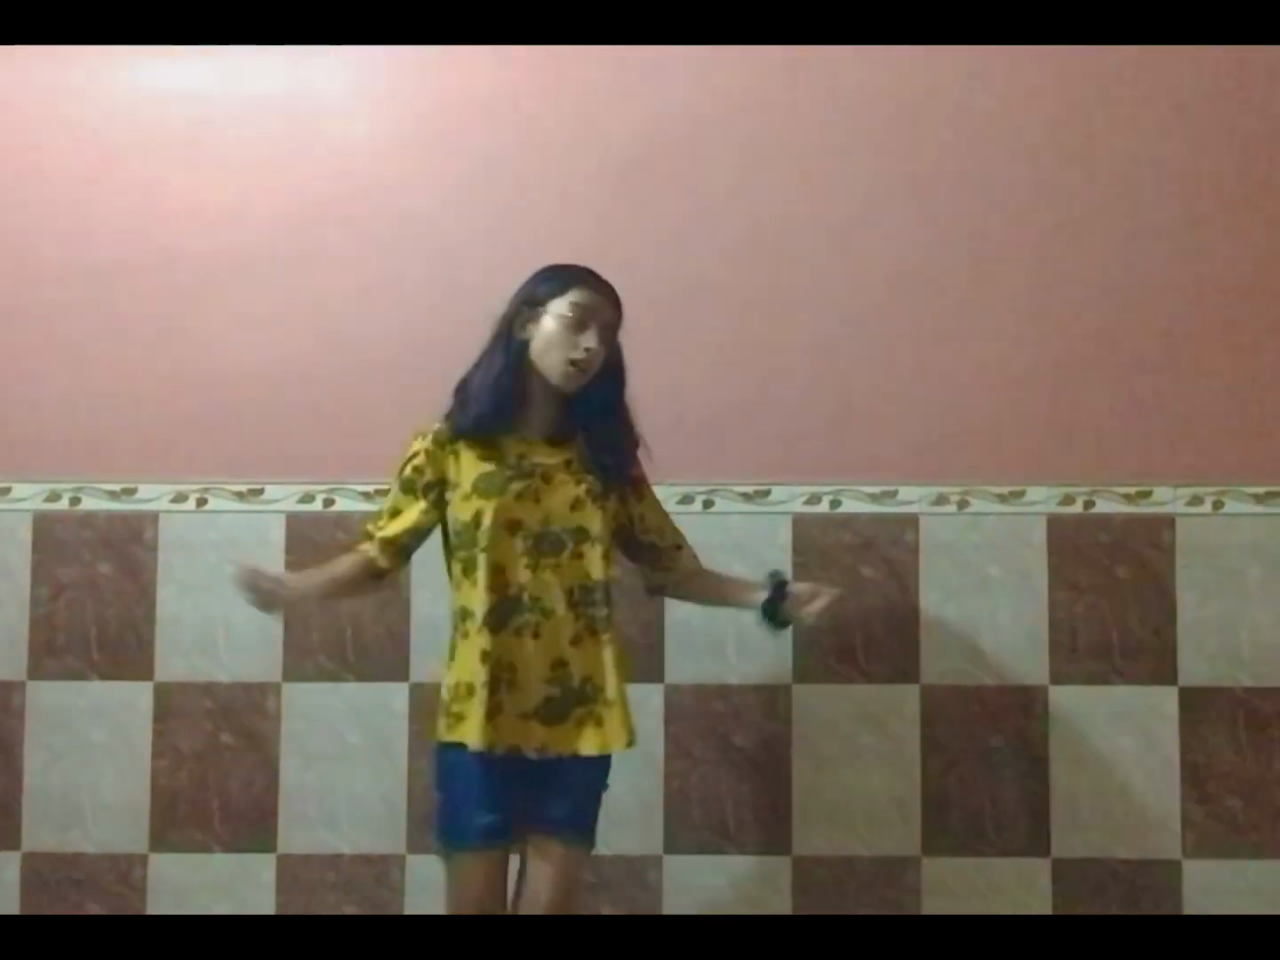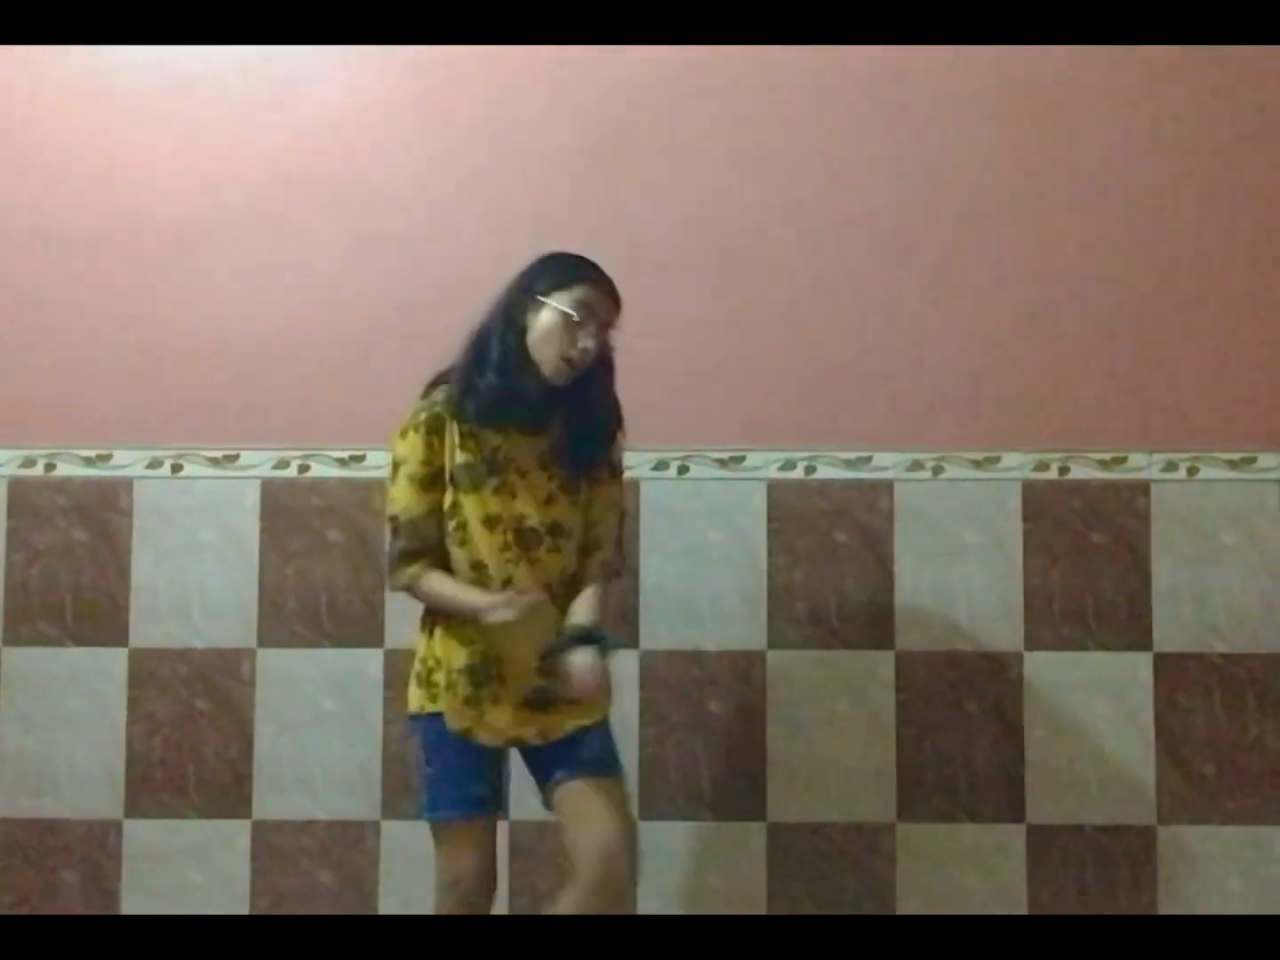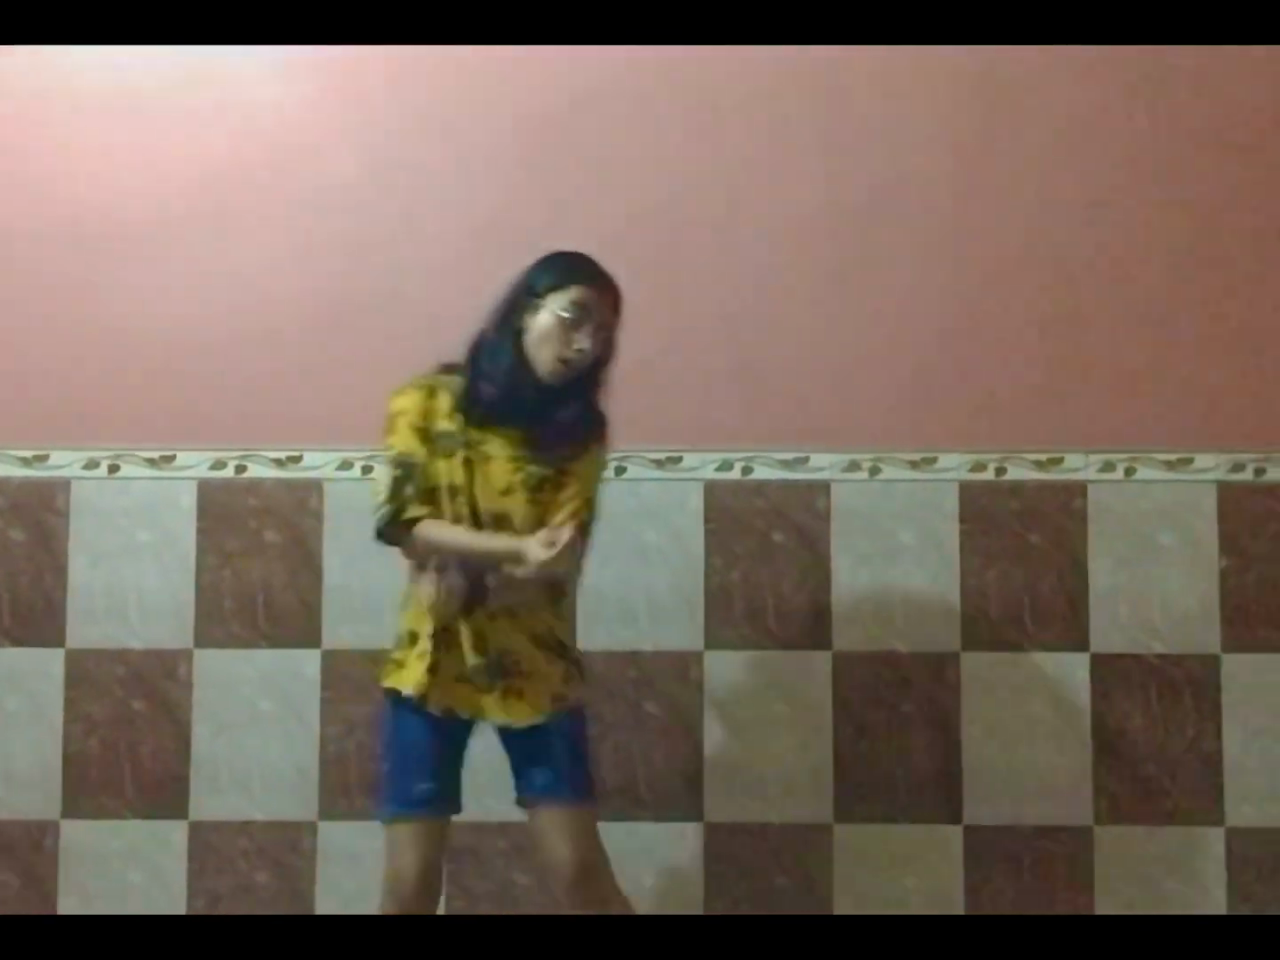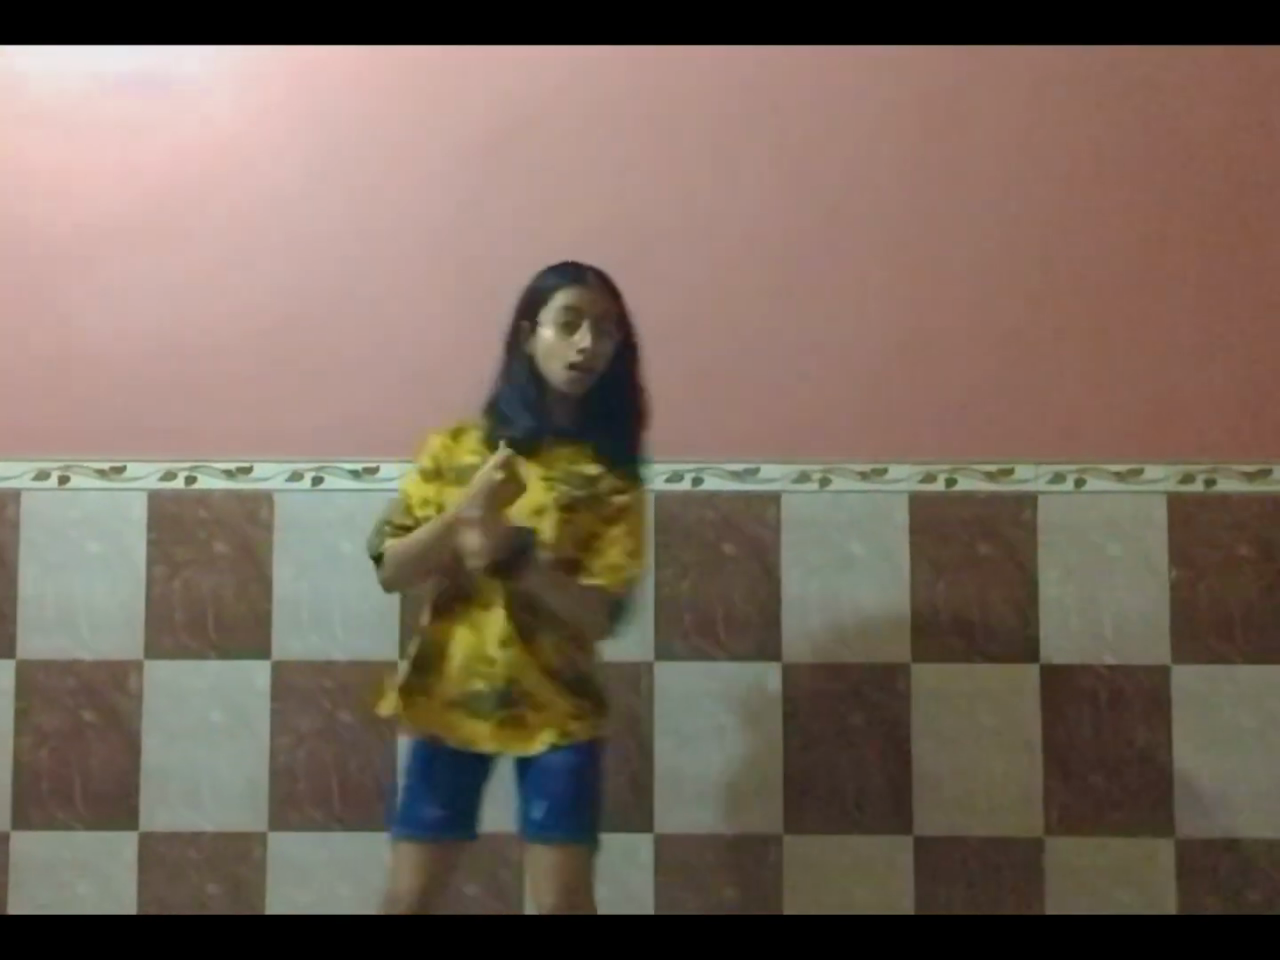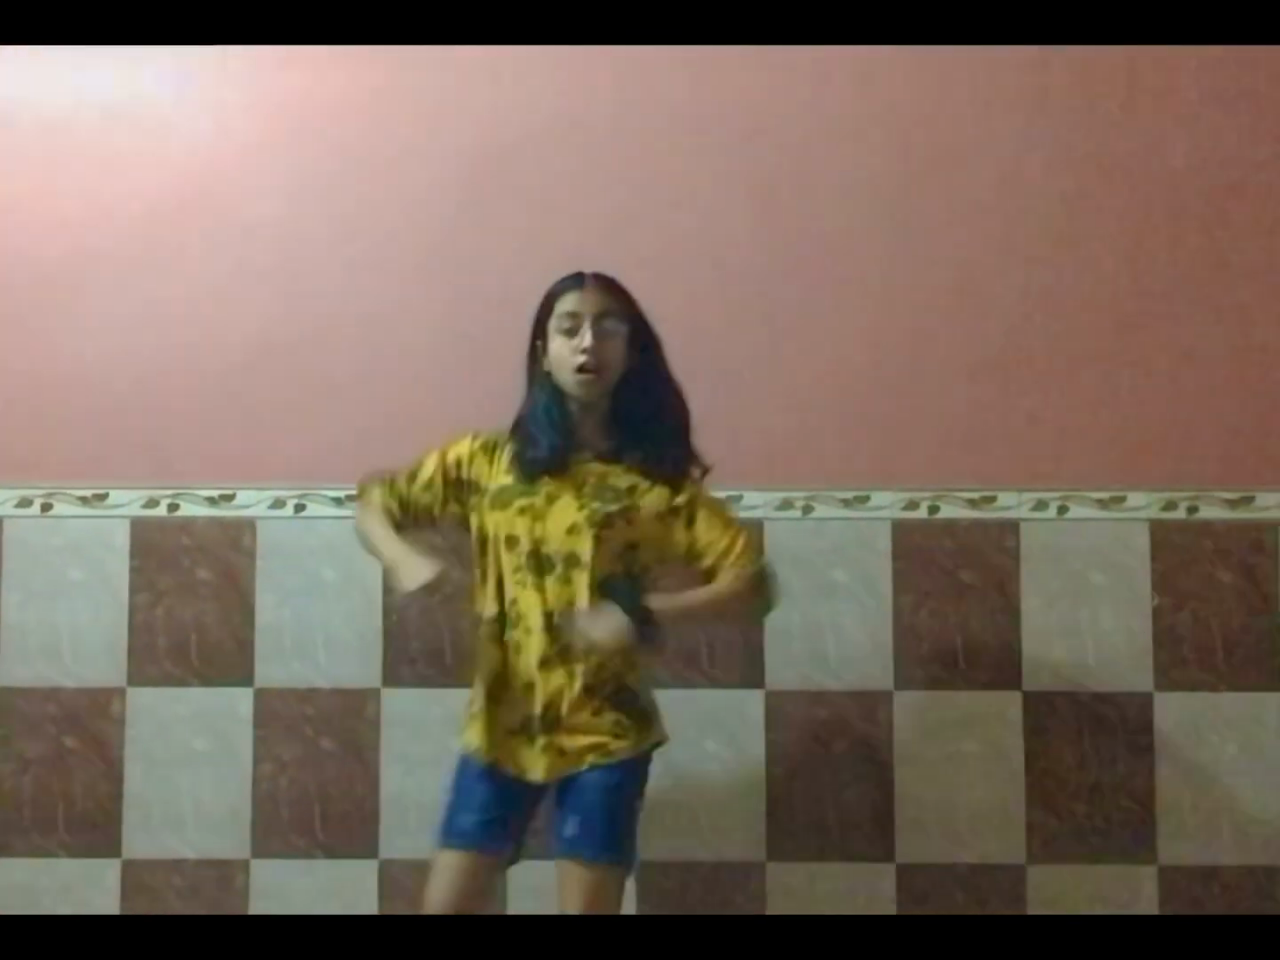
dt=0.2s
person 1, frame 1
left shoulder: (608, 452)
right shoulder: (453, 446)
left elbow: (666, 562)
right elbow: (381, 551)
left wrist: (764, 598)
right wrist: (301, 587)
left hip: (579, 703)
right hip: (480, 701)
left knee: (548, 904)
right knee: (474, 906)
person 1, frame 2
left shoulder: (589, 434)
right shoulder: (434, 423)
left elbow: (601, 563)
right elbow: (407, 562)
left wrist: (585, 641)
right wrist: (482, 606)
left hip: (559, 685)
right hip: (458, 679)
left knee: (608, 862)
right knee: (465, 882)
person 1, frame 3
left shoulder: (574, 438)
right shoulder: (427, 405)
left elbow: (545, 582)
right elbow: (413, 530)
left wrist: (474, 581)
right wrist: (516, 548)
left hip: (535, 671)
right hip: (433, 665)
left knee: (580, 868)
right knee: (410, 880)
person 1, frame 4
left shoulder: (611, 472)
right shoulder: (457, 448)
left elbow: (599, 611)
right elbow: (393, 569)
left wrist: (512, 555)
right wrist: (465, 513)
left hip: (557, 712)
right hip: (448, 700)
left knee: (564, 907)
right knee: (409, 900)
person 1, frame 5
left shoulder: (659, 478)
right shoulder: (485, 461)
left elbow: (746, 579)
right elbow: (374, 502)
left wrist: (644, 616)
right wrist: (404, 560)
left hip: (607, 730)
right hip: (505, 723)
left knee: (587, 916)
right knee: (444, 907)
